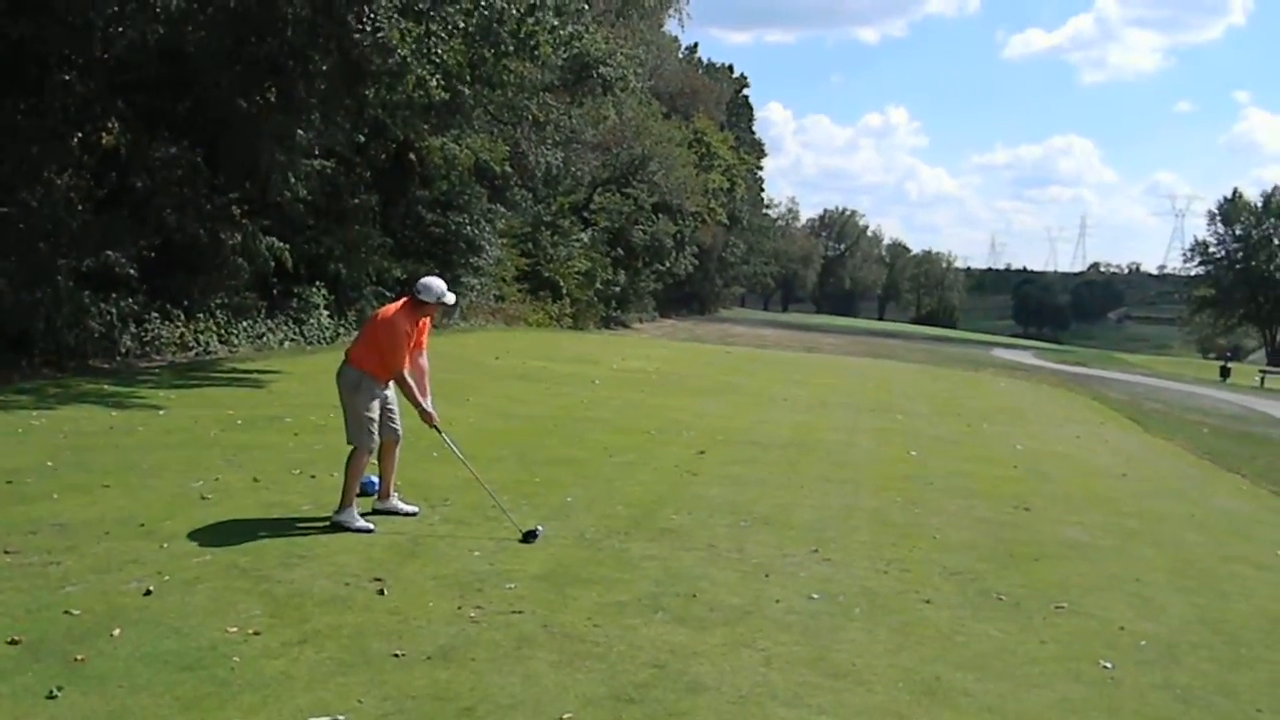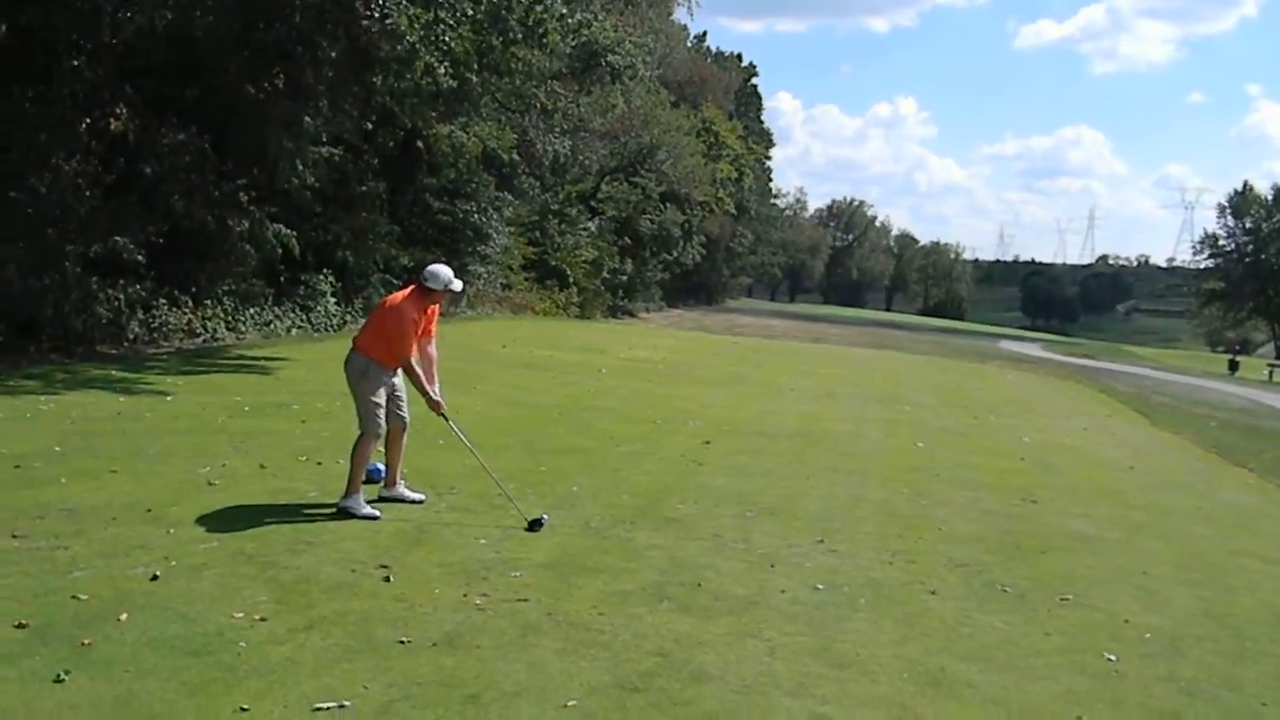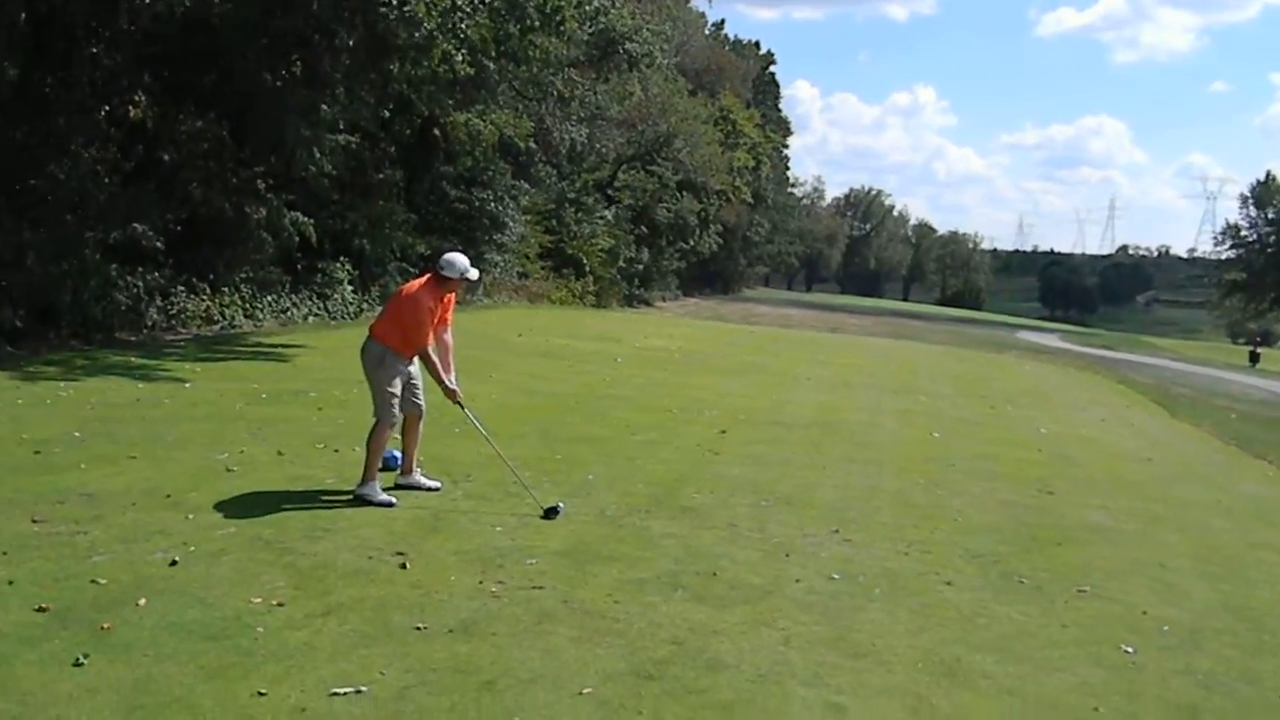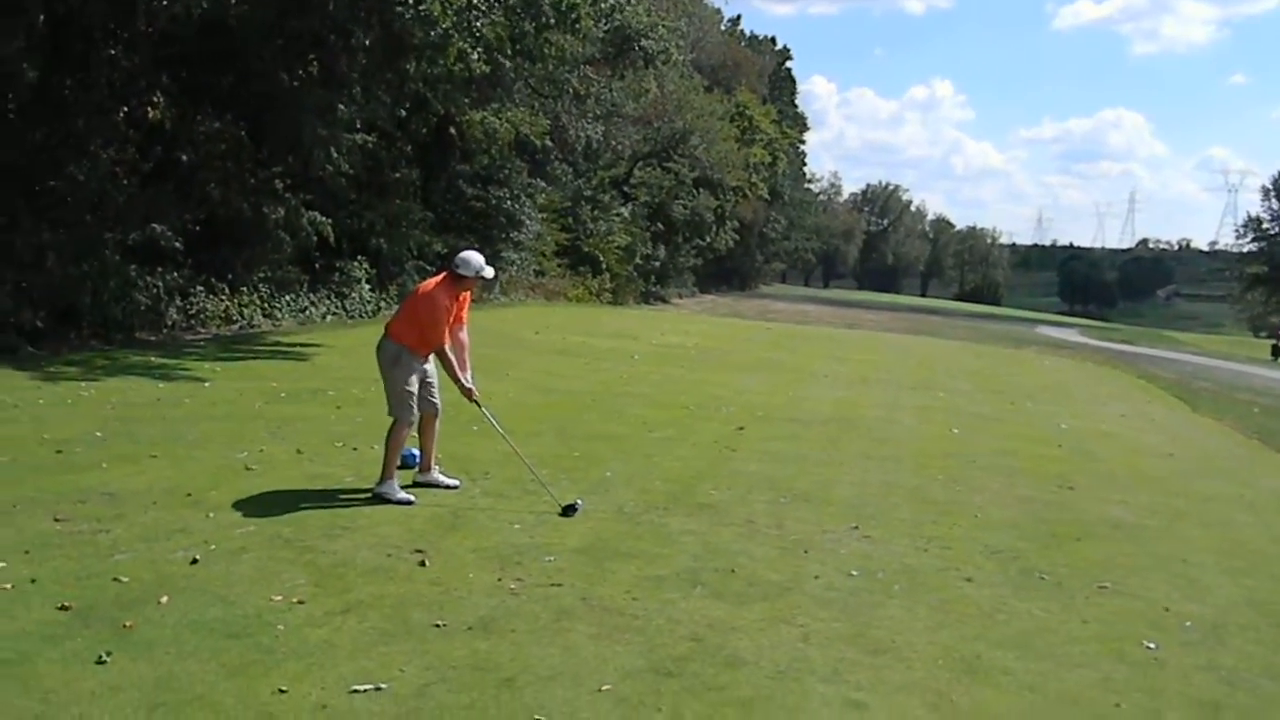
dt=0.1s
person 1, frame 1
left shoulder: (422, 318)
right shoulder: (396, 322)
left elbow: (419, 358)
right elbow: (401, 374)
left wrist: (427, 399)
right wrist: (421, 408)
left hip: (381, 380)
right hip: (359, 378)
left knee: (392, 437)
right knee: (366, 444)
left ankle: (386, 498)
right ankle: (345, 511)
person 1, frame 2
left shoulder: (430, 306)
right shoulder: (403, 310)
left elbow: (428, 346)
right elbow: (409, 362)
left wrist: (435, 387)
right wrist: (428, 396)
left hip: (389, 367)
right hip: (367, 366)
left knee: (399, 425)
right knee: (373, 429)
left ankle: (392, 486)
right ankle: (351, 497)
person 1, frame 3
left shoulder: (446, 294)
right shoulder: (419, 299)
left elbow: (444, 334)
right elbow: (425, 350)
left wrist: (451, 375)
right wrist: (444, 385)
left hip: (405, 355)
right hip: (383, 353)
left knee: (415, 412)
right knee: (388, 417)
left ankle: (408, 473)
right ankle: (367, 484)
person 1, frame 4
left shoulder: (461, 293)
right shoulder: (435, 297)
left elbow: (459, 332)
right elbow: (442, 348)
left wrist: (467, 374)
right wrist: (460, 383)
left hip: (420, 353)
right hip: (398, 352)
left knee: (431, 411)
right knee: (406, 416)
left ankle: (427, 471)
right ankle: (386, 483)
